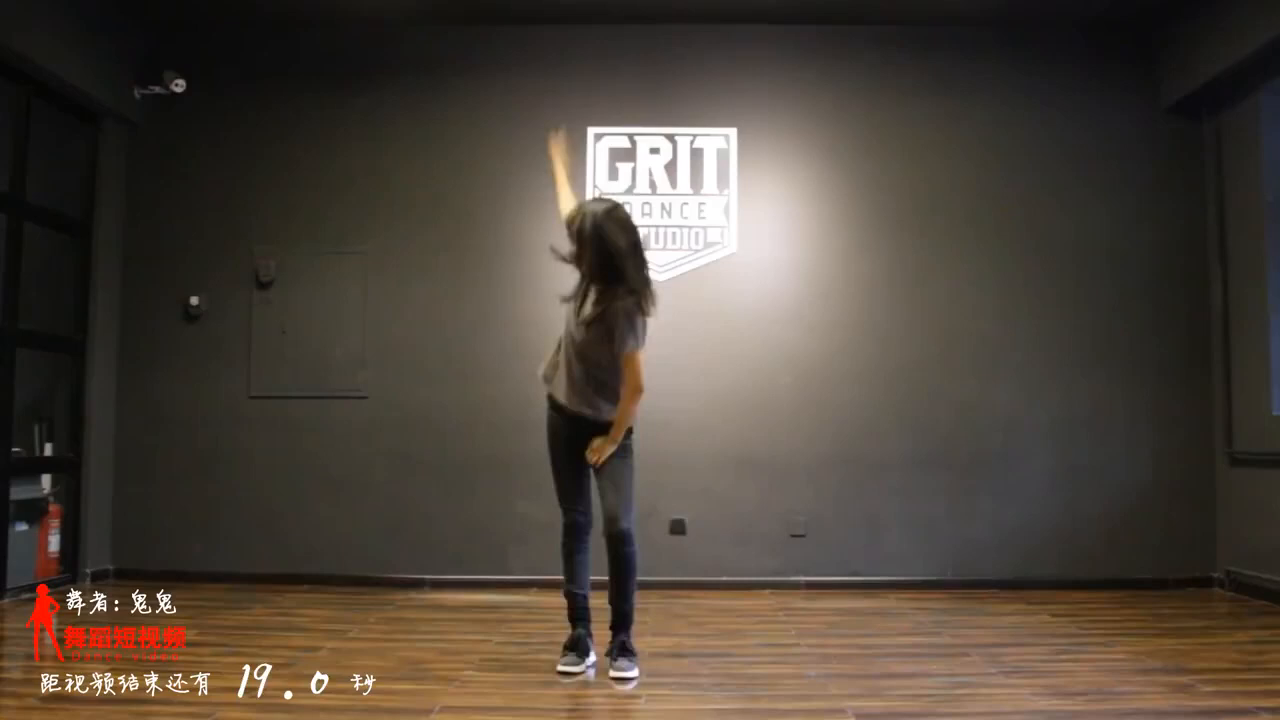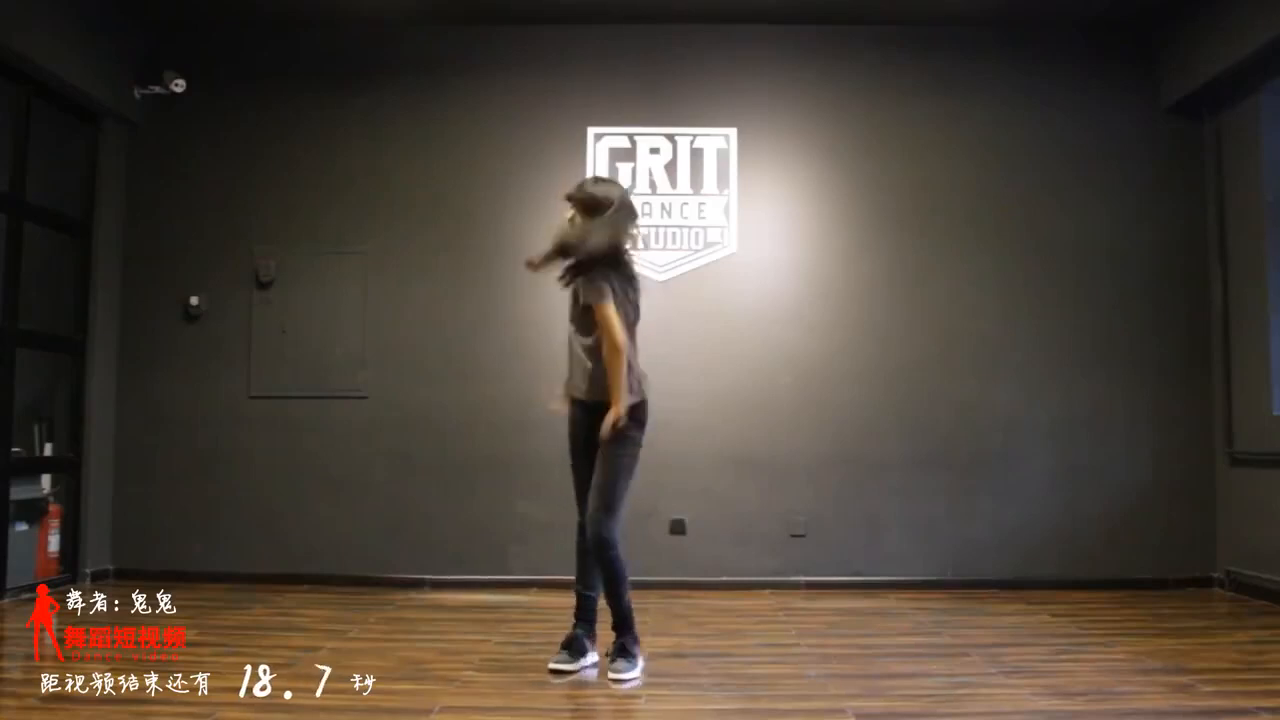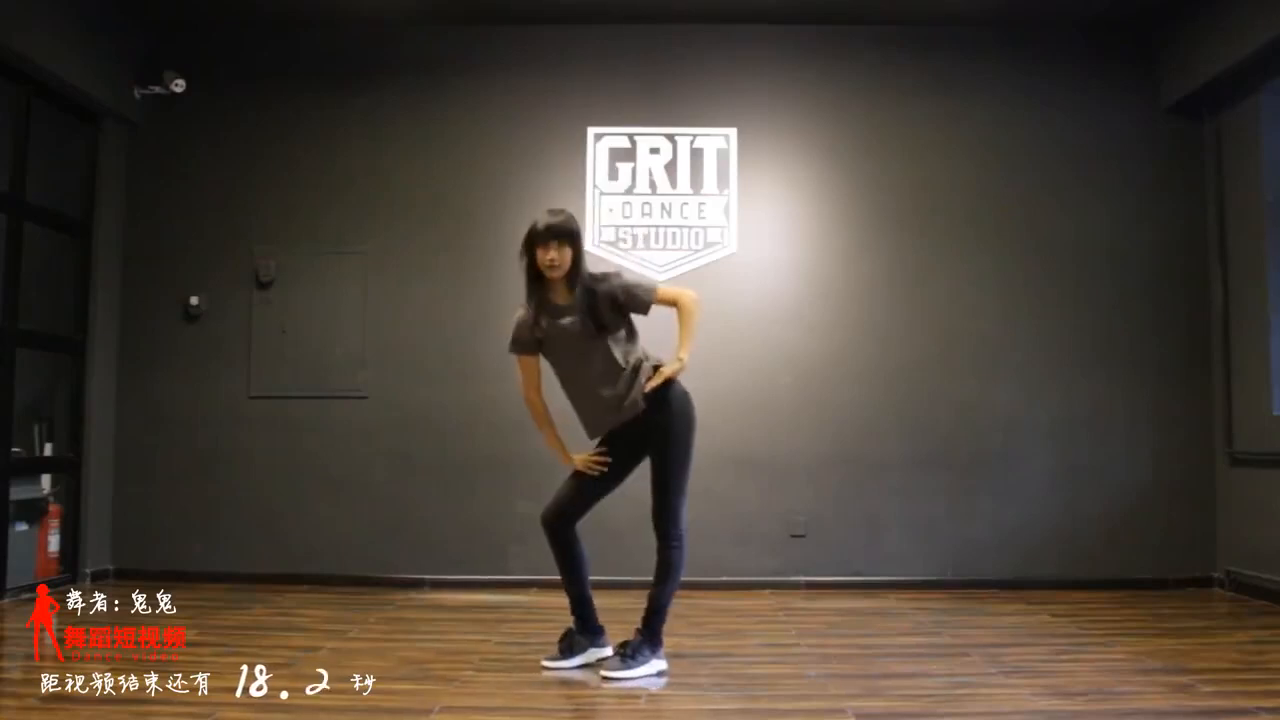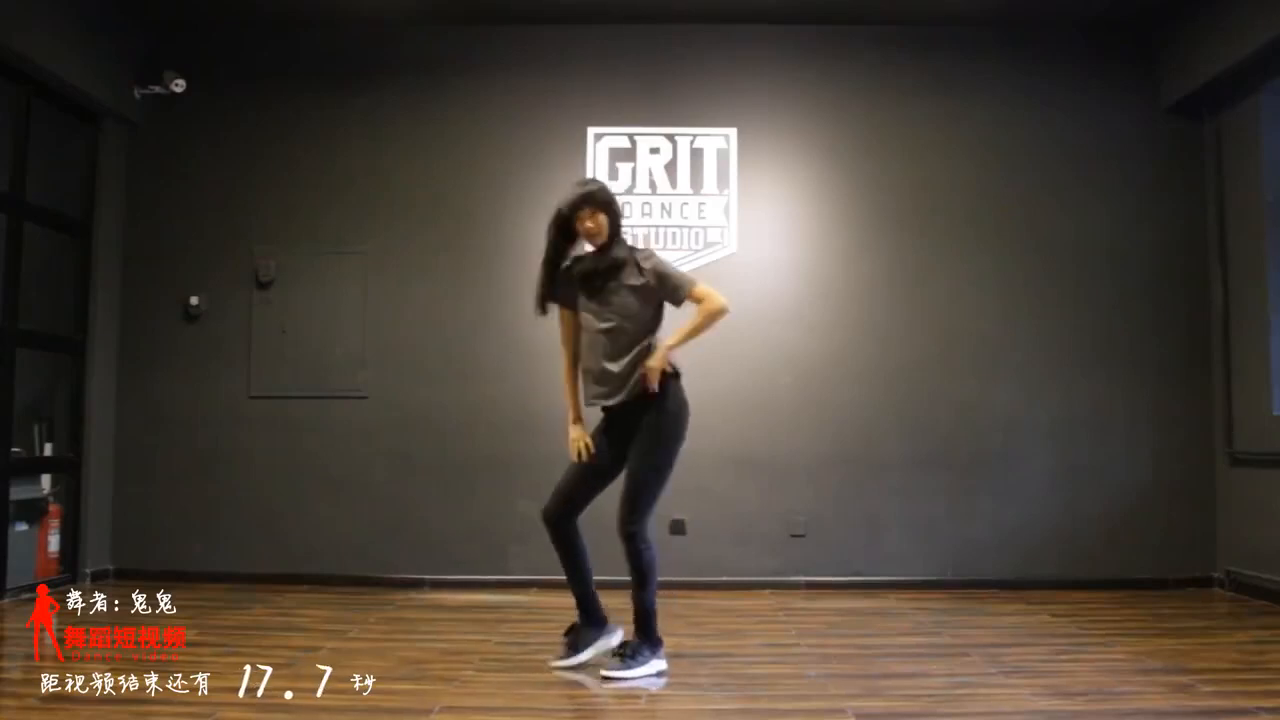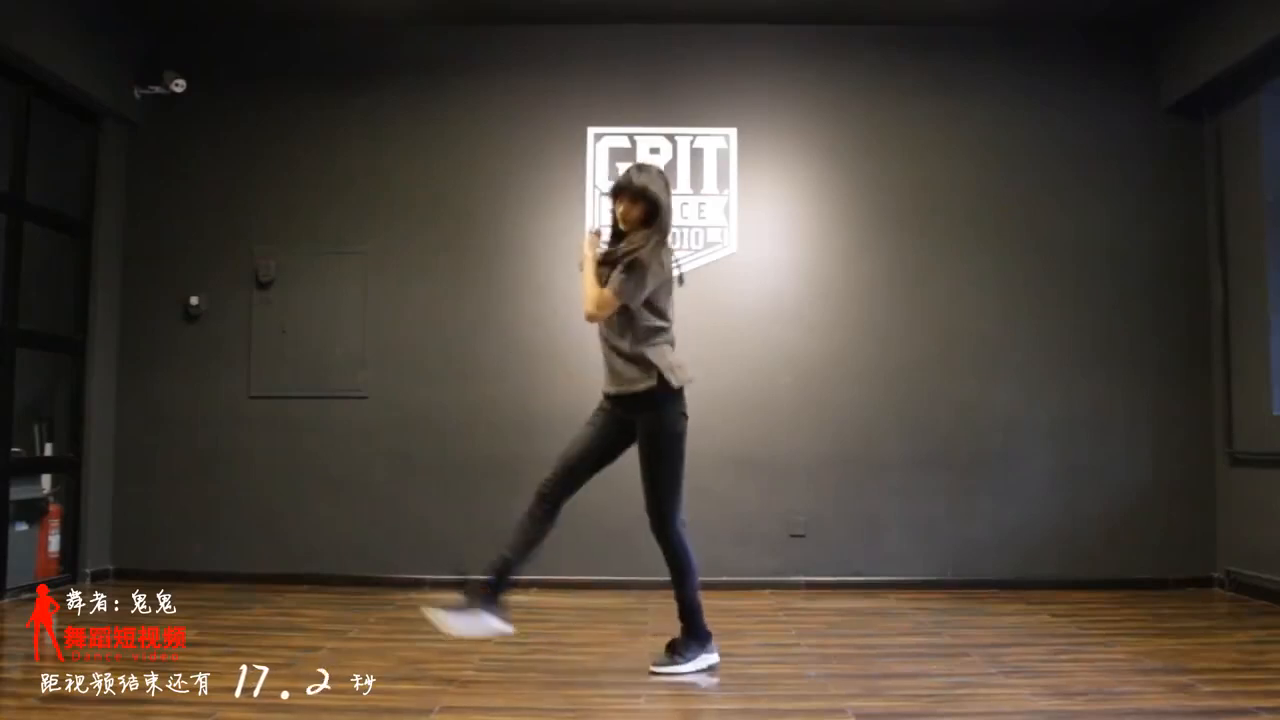
dt=0.5s
person 1, frame 1
left shoulder: (621, 306)
right shoulder: (596, 277)
left elbow: (635, 386)
right elbow: (569, 208)
left wrist: (613, 440)
right wrist: (558, 160)
left hip: (605, 426)
right hip: (564, 415)
left knee: (618, 528)
right knee: (575, 522)
left ankle: (622, 642)
right ankle: (580, 637)
person 1, frame 2
left shoulder: (595, 271)
right shoulder: (604, 264)
left elbow: (615, 340)
left wrist: (617, 405)
left hip: (618, 413)
right hip: (587, 408)
left knee: (599, 527)
right knee: (590, 525)
left ankle: (626, 642)
right ankle: (583, 636)
person 1, frame 3
left shoulder: (607, 289)
right shoulder: (530, 322)
left elbow: (685, 298)
right elbow: (533, 396)
left wrist: (680, 360)
right wrist: (566, 455)
left hip: (663, 410)
right hip: (618, 432)
left knee: (668, 529)
right knee: (557, 519)
left ankle: (649, 644)
right ankle: (589, 634)
person 1, frame 4
left shoulder: (645, 267)
right shoulder: (570, 277)
left elbow: (717, 304)
right elbow: (570, 351)
left wrist: (666, 348)
right wrist: (574, 422)
left hip: (658, 406)
right hip: (614, 415)
left knee: (631, 524)
right knee: (557, 512)
left ankle: (648, 645)
right ankle: (594, 625)
person 1, frame 5
left shoulder: (650, 255)
right shoulder: (622, 251)
left elbow: (596, 309)
left wrist: (591, 260)
left hip: (656, 398)
right hip: (620, 398)
left knee: (664, 523)
right knee: (551, 489)
left ankle: (698, 639)
right ankle: (487, 600)
